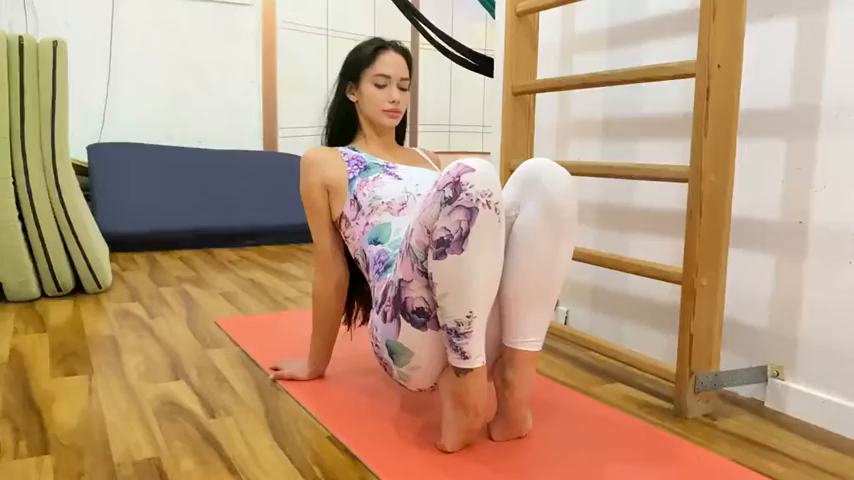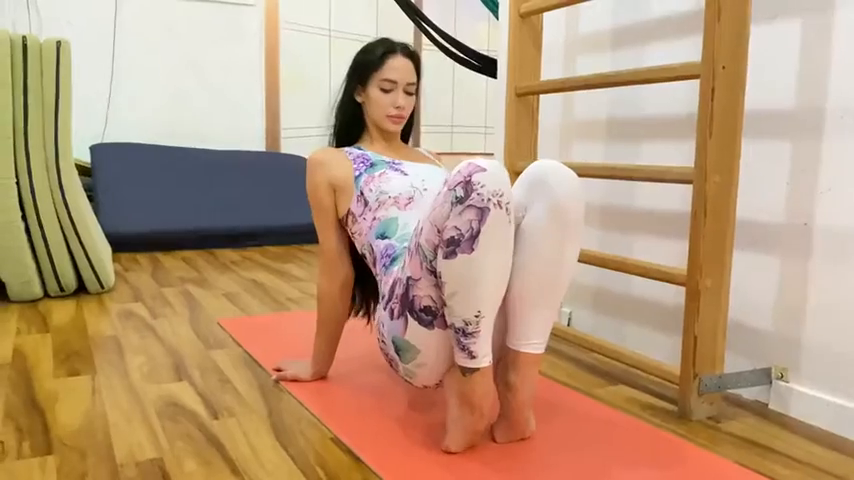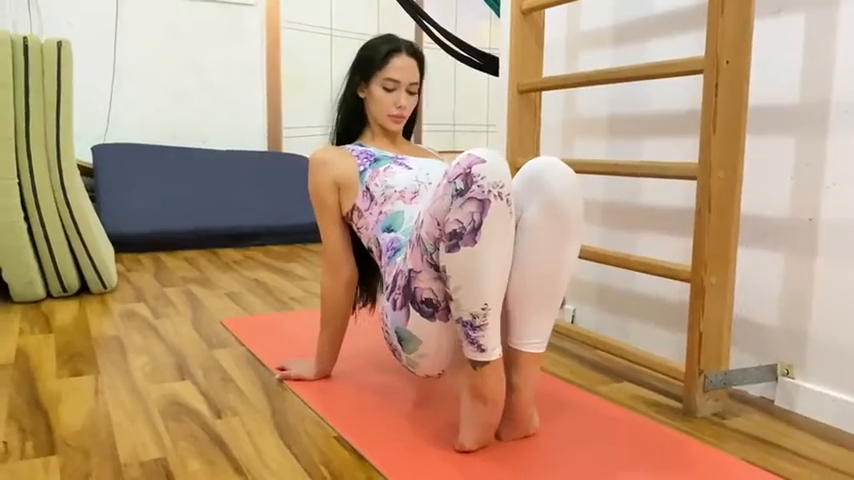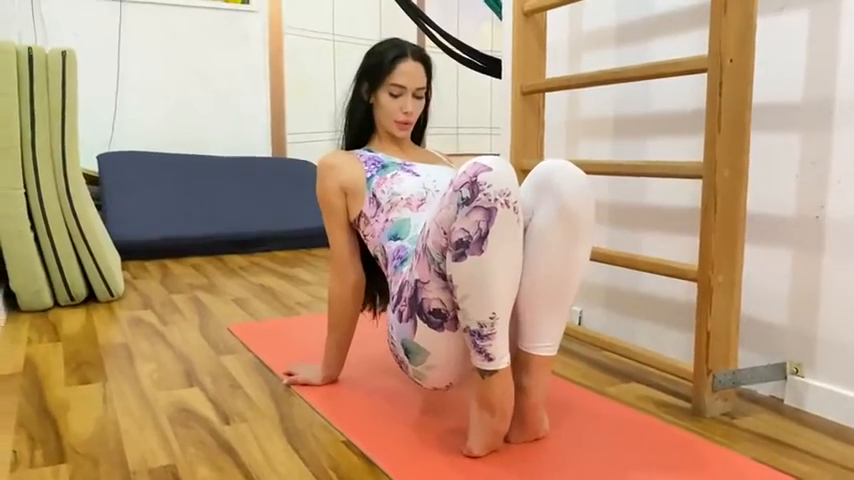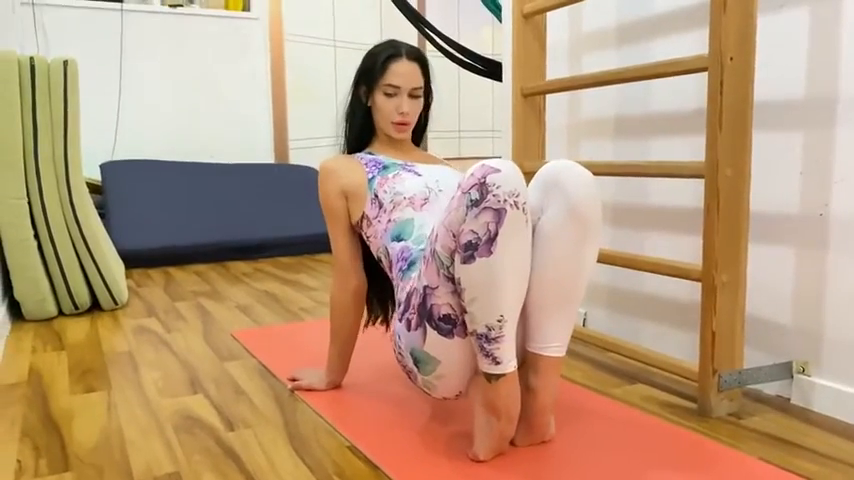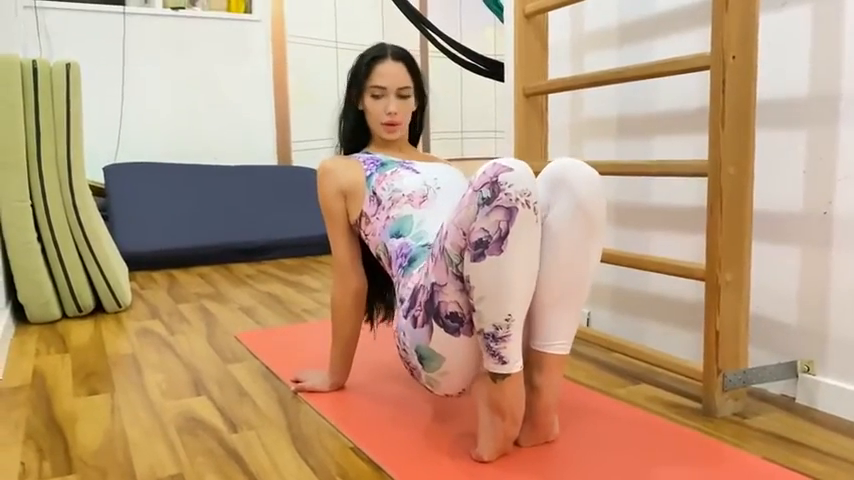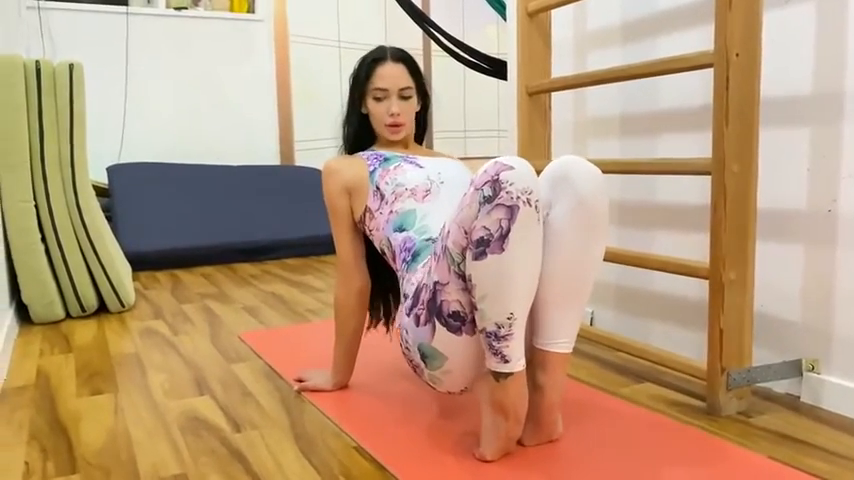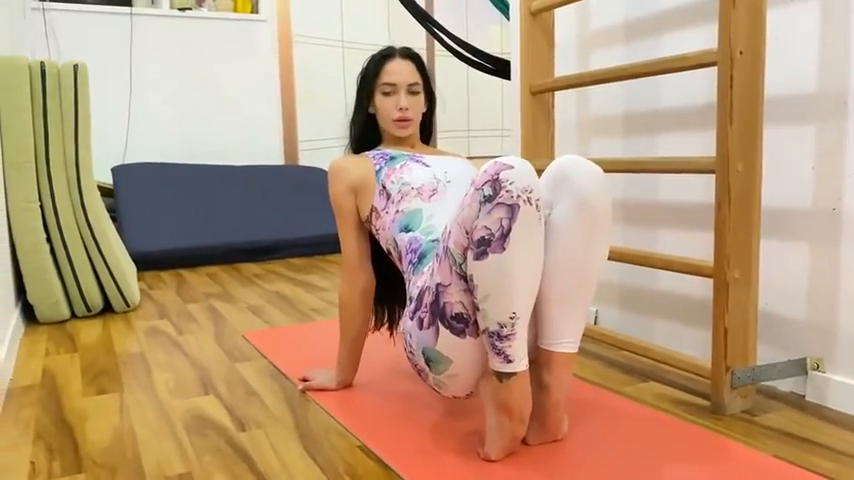
dt=0.4s
person 1, frame 1
left shoulder: (425, 160)
right shoulder: (323, 164)
right elbow: (331, 272)
left hip: (470, 320)
right hip: (412, 339)
left knee: (543, 177)
right knee: (469, 178)
left ankle: (514, 383)
right ankle: (463, 382)
person 1, frame 2
left shoulder: (429, 160)
right shoulder: (329, 165)
right elbow: (336, 272)
left hip: (477, 318)
right hip: (418, 333)
left knee: (551, 178)
right knee: (481, 177)
left ankle: (516, 384)
right ankle: (468, 379)
person 1, frame 3
left shoulder: (430, 155)
right shoulder: (332, 163)
right elbow: (340, 269)
left hip: (482, 303)
right hip: (419, 318)
left knee: (548, 176)
right knee: (480, 167)
left ankle: (519, 383)
right ankle: (482, 374)
person 1, frame 4
left shoulder: (441, 162)
right shoulder: (340, 168)
right elbow: (348, 274)
left hip: (487, 311)
right hip: (429, 333)
left knee: (558, 179)
right knee: (488, 176)
left ankle: (529, 388)
right ankle: (490, 384)
person 1, frame 5
left shoulder: (442, 164)
right shoulder: (341, 172)
right elbow: (350, 279)
left hip: (497, 317)
right hip: (436, 338)
left knee: (565, 180)
right knee: (495, 179)
left ankle: (537, 391)
right ankle: (495, 390)
person 1, frame 6
left shoulder: (441, 165)
right shoulder: (340, 173)
right elbow: (350, 279)
left hip: (502, 315)
right hip: (437, 330)
left knee: (571, 177)
right knee: (506, 177)
left ankle: (541, 388)
right ankle: (500, 389)
person 1, frame 7
left shoulder: (451, 163)
right shoulder: (345, 171)
right elbow: (353, 278)
left hip: (508, 314)
right hip: (439, 325)
left knee: (573, 174)
right knee: (507, 176)
left ankle: (544, 388)
right ankle: (502, 392)
person 1, frame 8
left shoulder: (457, 162)
right shoulder: (352, 171)
right elbow: (359, 278)
left hip: (510, 318)
right hip: (445, 331)
left knee: (574, 174)
right knee: (507, 175)
left ankle: (548, 386)
right ankle: (506, 389)
